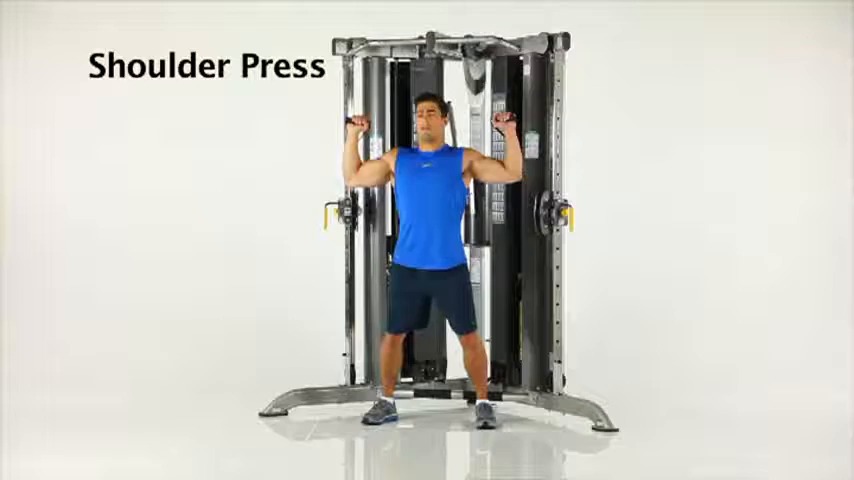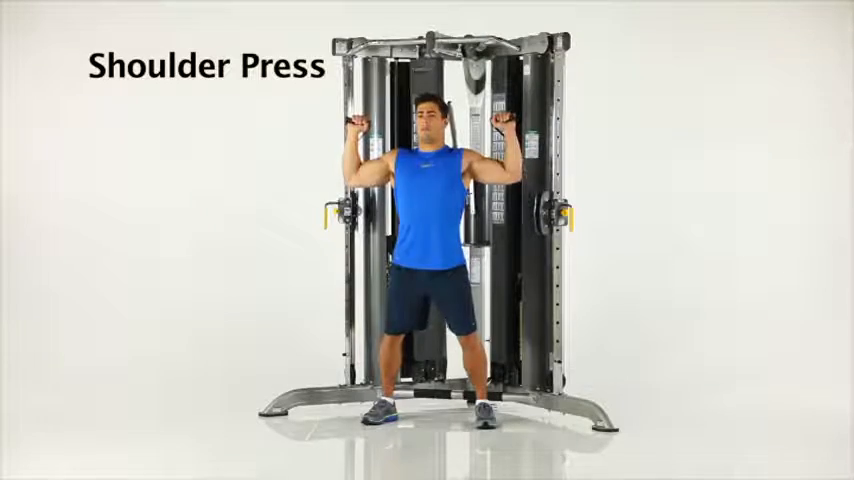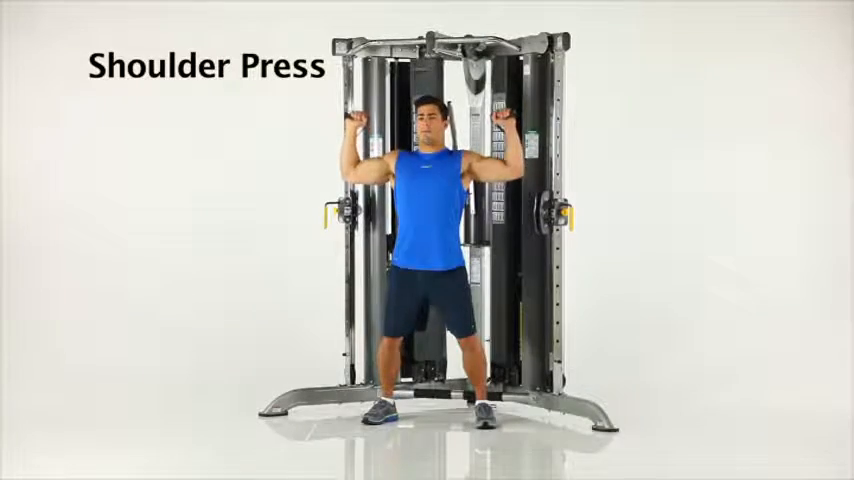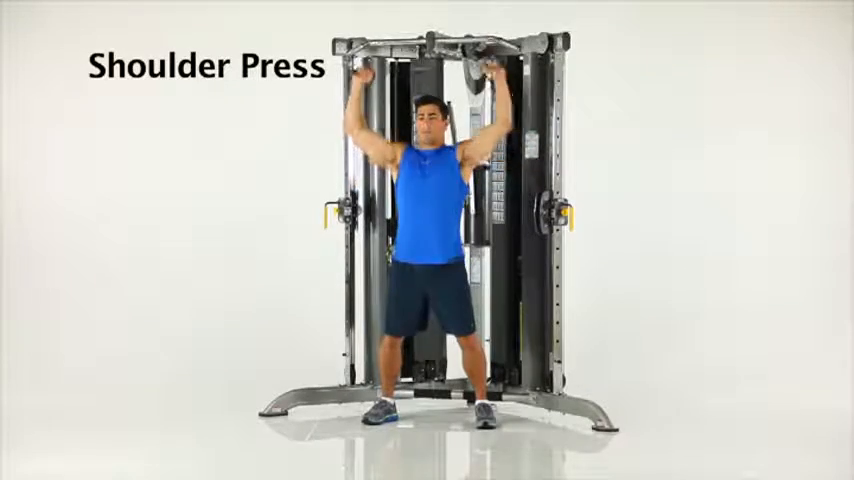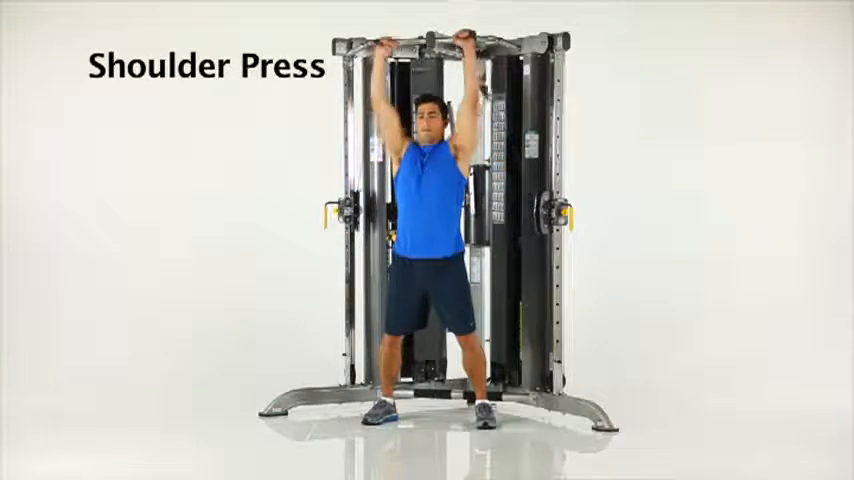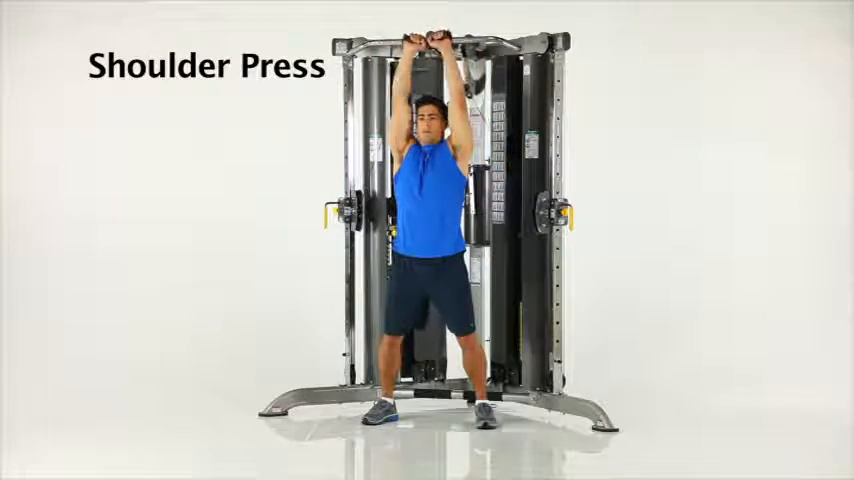
dt=0.3s
person 1, frame 1
left shoulder: (464, 159)
right shoulder: (396, 159)
left elbow: (513, 174)
right elbow: (352, 177)
left wrist: (510, 132)
right wrist: (353, 135)
left hip: (451, 266)
right hip: (407, 265)
left knee: (469, 336)
right knee: (393, 334)
left ankle: (483, 402)
right ankle: (386, 401)
person 1, frame 2
left shoulder: (463, 160)
right shoulder: (396, 160)
left elbow: (512, 175)
right elbow: (351, 178)
left wrist: (509, 133)
right wrist: (352, 136)
left hip: (449, 267)
right hip: (405, 266)
left knee: (469, 337)
right knee: (392, 335)
left ankle: (482, 402)
right ankle: (386, 401)
person 1, frame 3
left shoulder: (463, 162)
right shoulder: (397, 162)
left elbow: (514, 169)
right elbow: (350, 171)
left wrist: (509, 127)
right wrist: (352, 128)
left hip: (448, 269)
right hip: (405, 268)
left knee: (468, 338)
right knee: (390, 337)
left ankle: (482, 403)
right ankle: (386, 402)
person 1, frame 4
left shoulder: (462, 156)
right shoulder: (398, 156)
left elbow: (503, 125)
right elbow: (355, 131)
left wrist: (500, 81)
right wrist: (357, 87)
left hip: (448, 265)
right hip: (405, 265)
left knee: (468, 338)
right knee: (392, 337)
left ankle: (482, 402)
right ankle: (386, 401)
person 1, frame 5
left shoulder: (456, 152)
right shoulder: (402, 152)
left elbow: (471, 102)
right elbow: (381, 105)
left wrist: (469, 54)
right wrist: (380, 57)
left hip: (447, 262)
right hip: (405, 262)
left knee: (467, 337)
right knee: (392, 336)
left ankle: (482, 402)
right ankle: (386, 402)
person 1, frame 6
left shoulder: (456, 151)
right shoulder: (403, 151)
left elbow: (458, 99)
right elbow: (399, 99)
left wrist: (446, 51)
right wrist: (408, 52)
left hip: (447, 263)
right hip: (406, 262)
left knee: (467, 337)
right knee: (391, 336)
left ankle: (482, 402)
right ankle: (386, 401)
